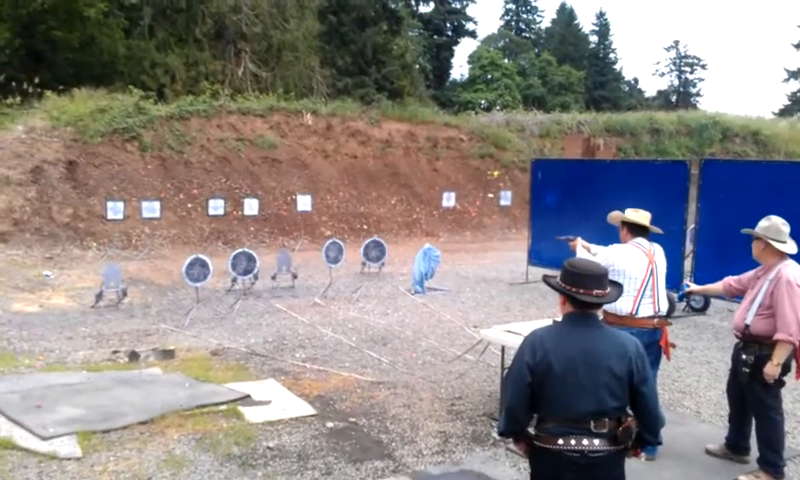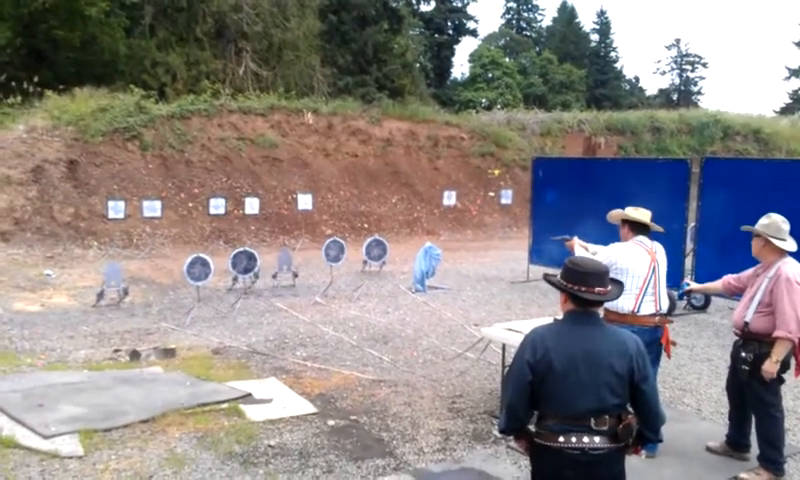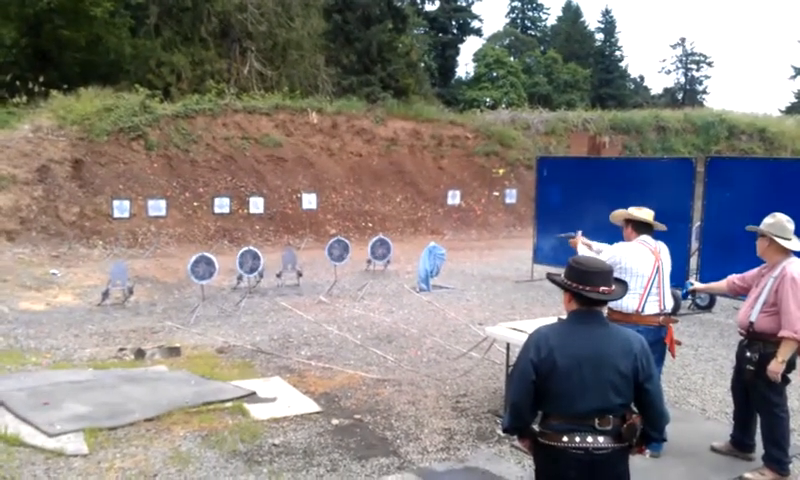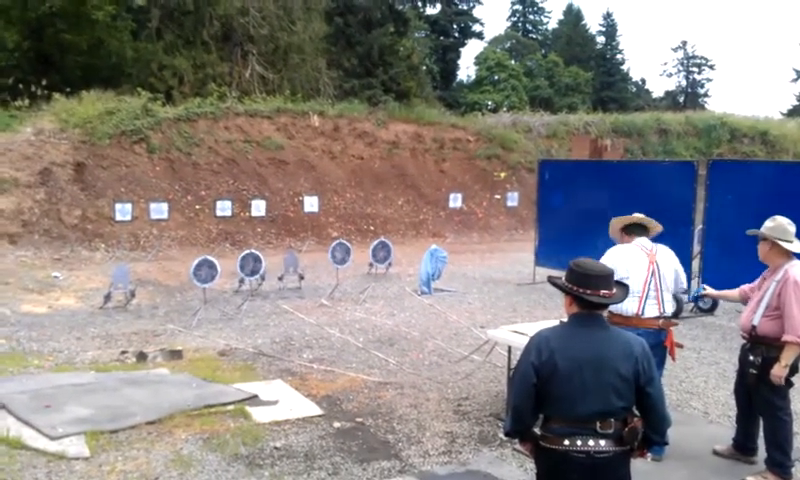
dt=0.4s
person 1, frame 1
right shoulder: (763, 272)
right elbow: (732, 284)
left wrist: (776, 363)
right wrist: (700, 289)
left hip: (765, 354)
right hip: (746, 348)
left knee: (766, 410)
right knee: (737, 399)
right ankle: (736, 447)
person 1, frame 2
right shoulder: (762, 270)
right elbow: (731, 283)
left wrist: (775, 359)
right wrist: (700, 287)
left hip: (765, 351)
right hip: (746, 345)
left knee: (766, 407)
right knee: (737, 396)
right ankle: (736, 444)
person 1, frame 3
right shoulder: (768, 269)
right elbow: (735, 283)
right wrist: (704, 287)
left hip: (770, 351)
right hip: (751, 345)
left knee: (770, 407)
right knee: (742, 396)
right ankle: (741, 444)
person 1, frame 4
right shoulder: (772, 273)
right elbow: (748, 293)
right wrist: (716, 294)
left hip: (772, 355)
right hip: (754, 350)
left knee: (774, 411)
right knee: (744, 400)
right ankle: (743, 447)
person 2, frame 1
left shoulder: (617, 253)
right shoulder: (657, 252)
left wrist: (580, 249)
right wrist: (589, 246)
left hip: (622, 330)
right hip: (653, 331)
right ankle: (648, 446)
person 2, frame 2
left shoulder: (619, 251)
right shoulder: (658, 250)
left wrist: (578, 248)
right wrist: (587, 245)
left hip: (622, 328)
right hip: (653, 328)
right ankle: (649, 442)
person 2, frame 3
left shoulder: (623, 250)
right shoulder: (662, 249)
left wrist: (581, 246)
right wrist: (591, 244)
left hip: (626, 327)
right hip: (658, 328)
right ankle: (654, 442)
person 2, frame 4
left shoulder: (616, 253)
right shoulder: (666, 253)
right elbow: (681, 286)
left hip: (624, 329)
right hip: (657, 331)
right ankle: (655, 445)
person 3, frame 1
left shoulder: (537, 343)
right shoulder: (628, 346)
left elbow: (514, 400)
right elbow: (648, 406)
left wrist: (519, 436)
right wrist: (641, 441)
left hip: (552, 456)
right hip: (606, 460)
person 3, frame 2
left shoulder: (538, 341)
right shoulder: (629, 344)
left elbow: (515, 398)
right elbow: (649, 403)
left wrist: (520, 433)
right wrist: (641, 439)
left hip: (553, 453)
right hip: (607, 456)
person 3, frame 3
left shoulder: (542, 340)
right shoulder: (633, 343)
left elbow: (519, 397)
right elbow: (653, 402)
left wrist: (523, 432)
right wrist: (646, 437)
left hip: (557, 453)
right hip: (611, 455)
person 3, frame 4
left shoulder: (543, 344)
right shoulder: (634, 347)
left elbow: (520, 400)
right elbow: (654, 406)
left wrist: (524, 436)
right wrist: (648, 441)
left hip: (558, 456)
right hip: (612, 459)
